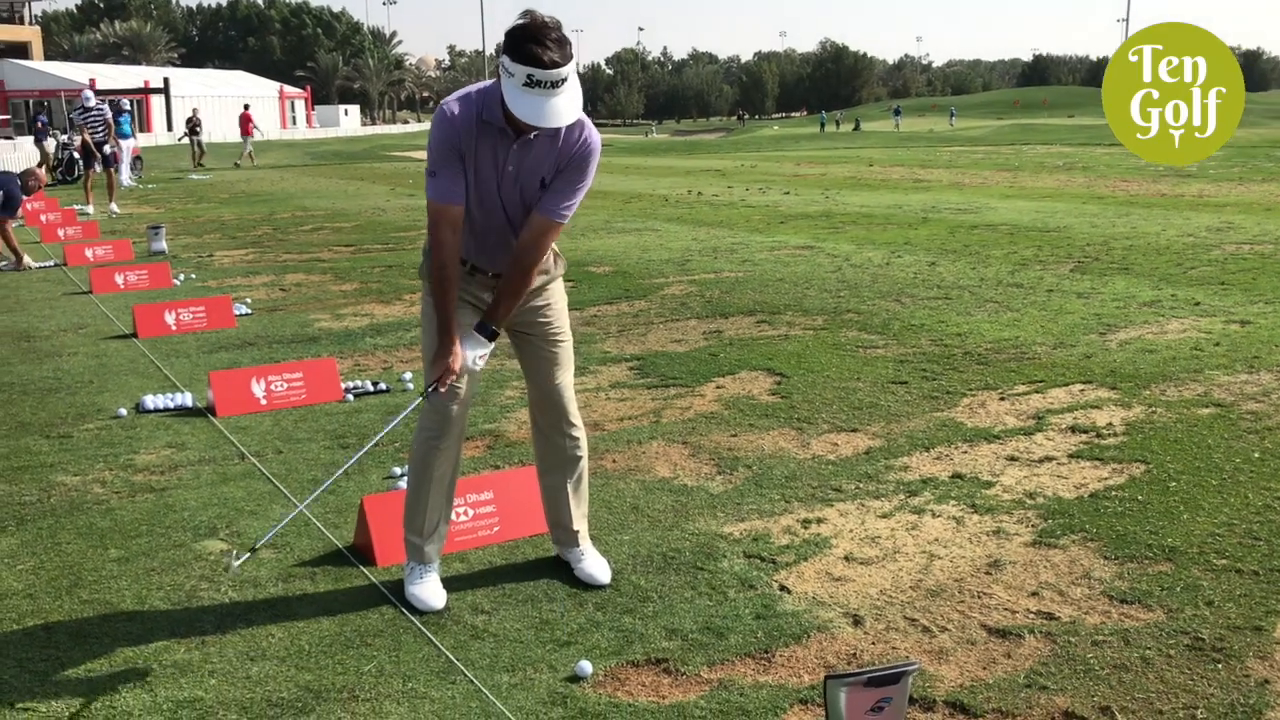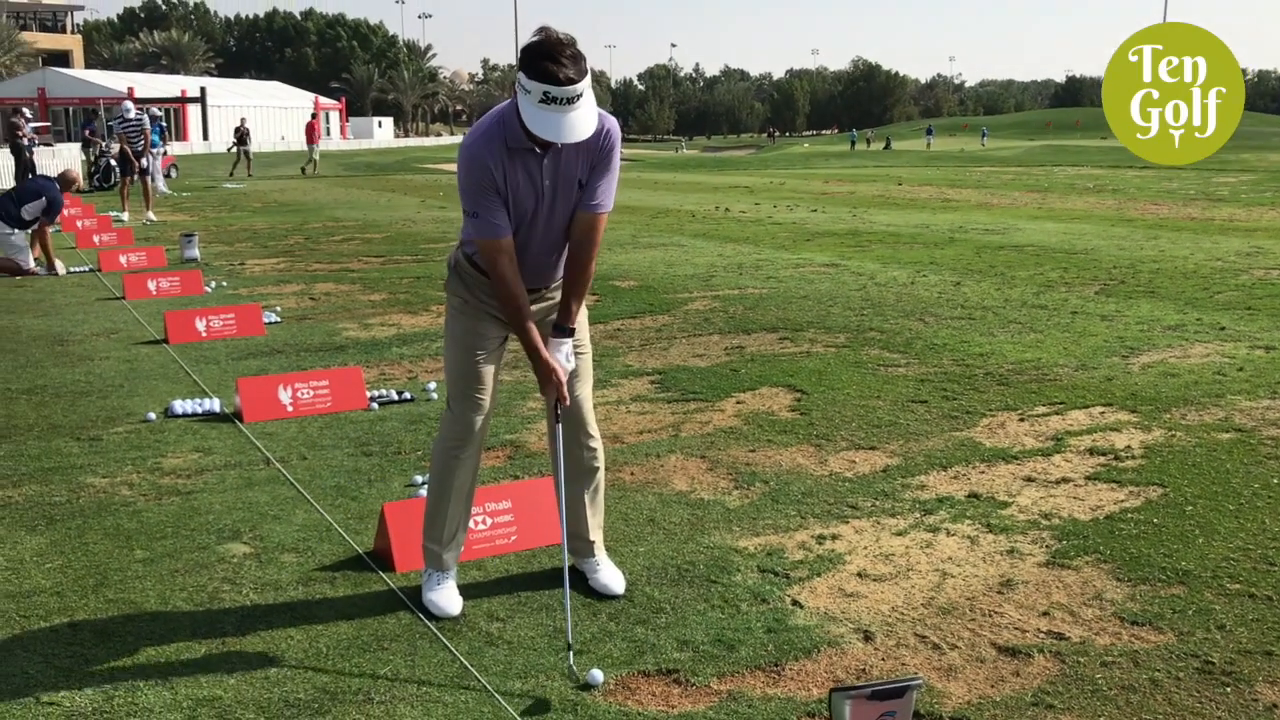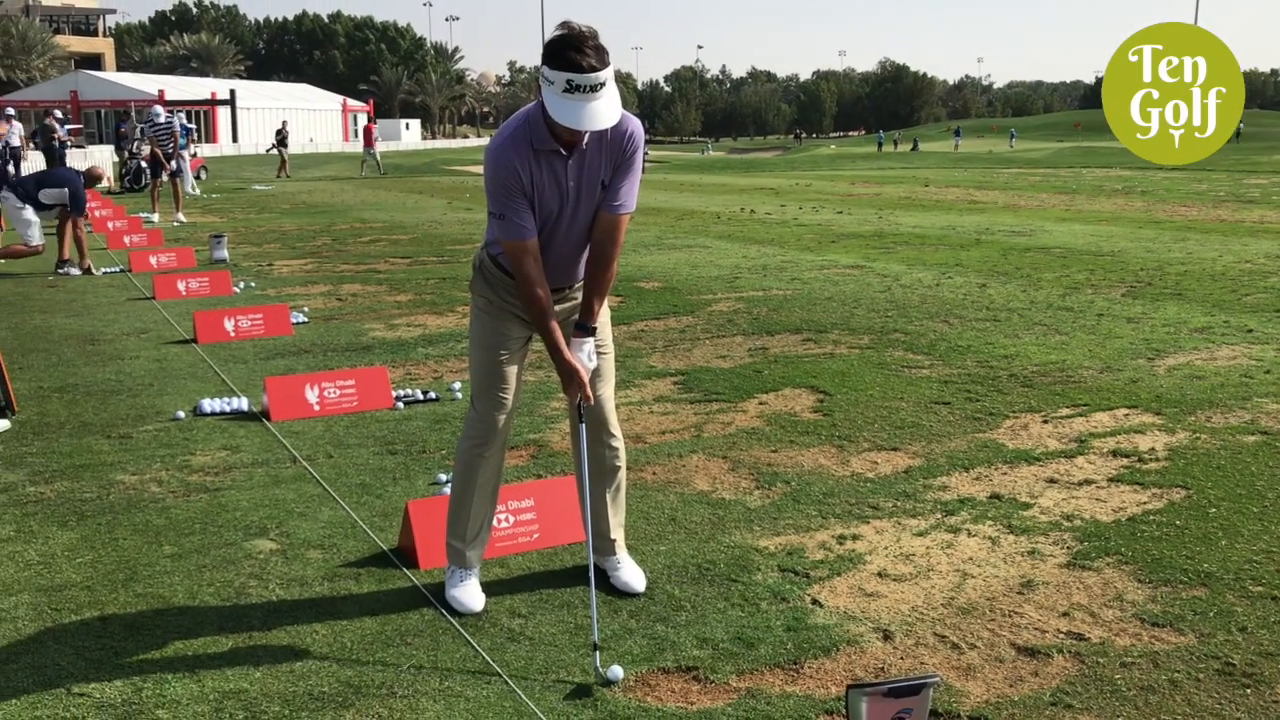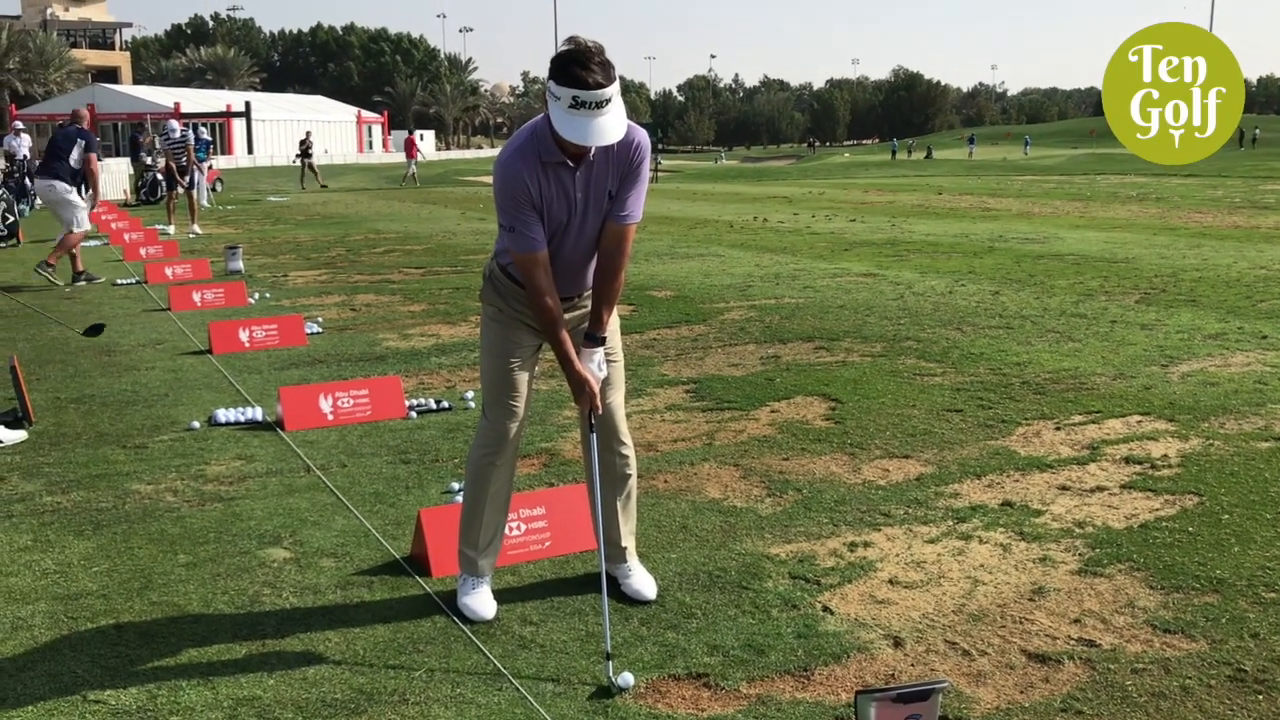
dt=0.7s
person 1, frame 1
left shoulder: (580, 141)
right shoulder: (456, 119)
left elbow: (533, 246)
right elbow: (444, 232)
left wrist: (487, 334)
right wrist: (448, 337)
left hip: (532, 278)
right hip: (458, 274)
left knee: (559, 411)
right knee: (443, 416)
left ankle: (573, 539)
right ankle: (422, 559)
person 1, frame 2
left shoulder: (602, 134)
right shoulder: (481, 149)
left elbow: (585, 240)
right elbow: (500, 264)
left wrist: (565, 333)
right wrist: (538, 355)
left hip: (557, 289)
right hip: (482, 289)
left knee: (580, 422)
right knee: (465, 424)
left ankle: (588, 548)
right ankle: (440, 565)
person 1, frame 3
left shoulder: (625, 135)
right shoulder: (508, 151)
left elbow: (607, 241)
right elbow: (526, 266)
left wrist: (587, 330)
right wrist: (561, 355)
left hip: (581, 289)
right hip: (507, 290)
left knee: (602, 422)
right knee: (488, 423)
left ankle: (610, 547)
right ankle: (463, 563)
person 1, frame 4
left shoulder: (631, 145)
right shoulder: (516, 164)
left elbow: (614, 251)
right elbow: (537, 278)
left wrist: (596, 339)
right wrist: (572, 365)
left hip: (590, 297)
right hip: (517, 300)
left knee: (613, 429)
right knee: (500, 431)
left ankle: (621, 555)
right ankle: (475, 571)
